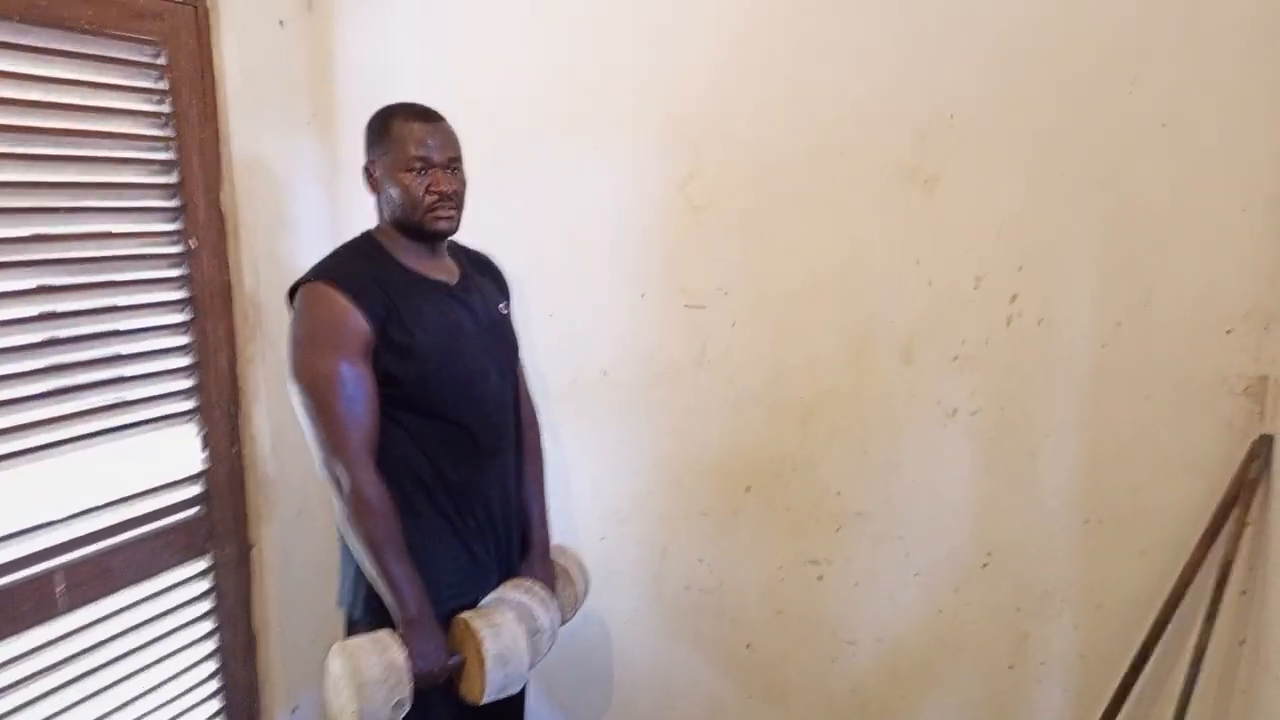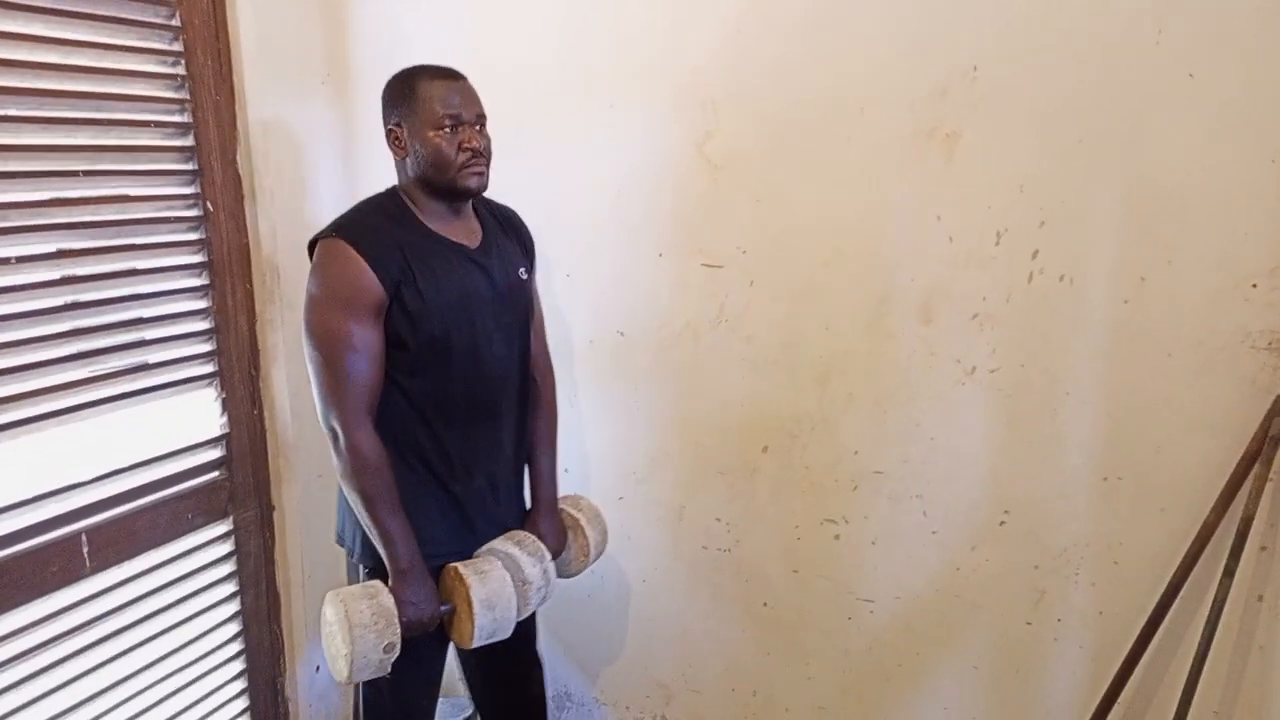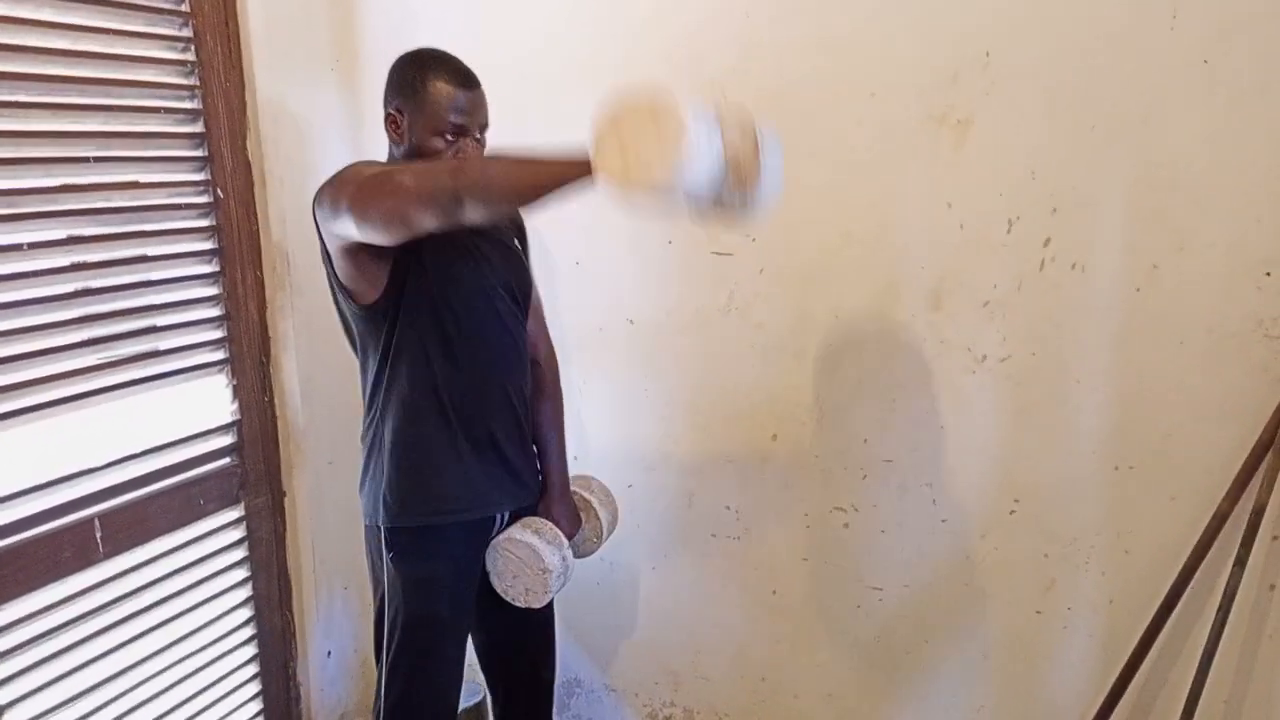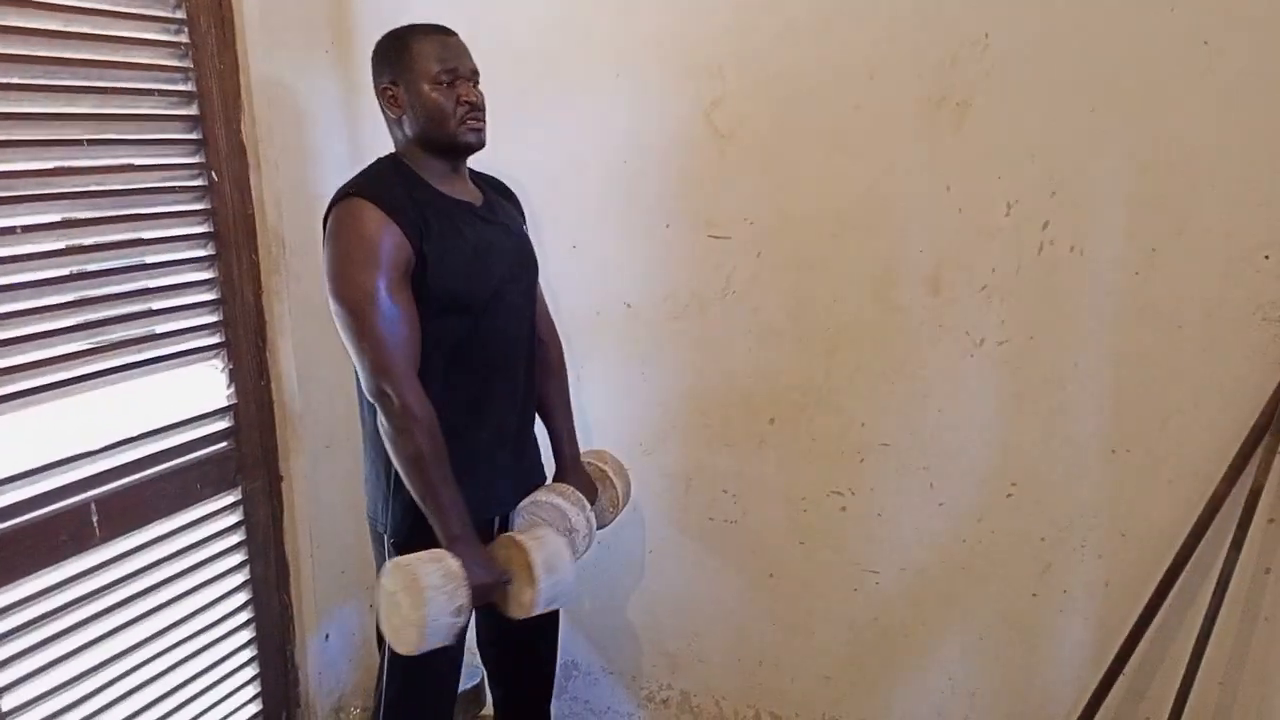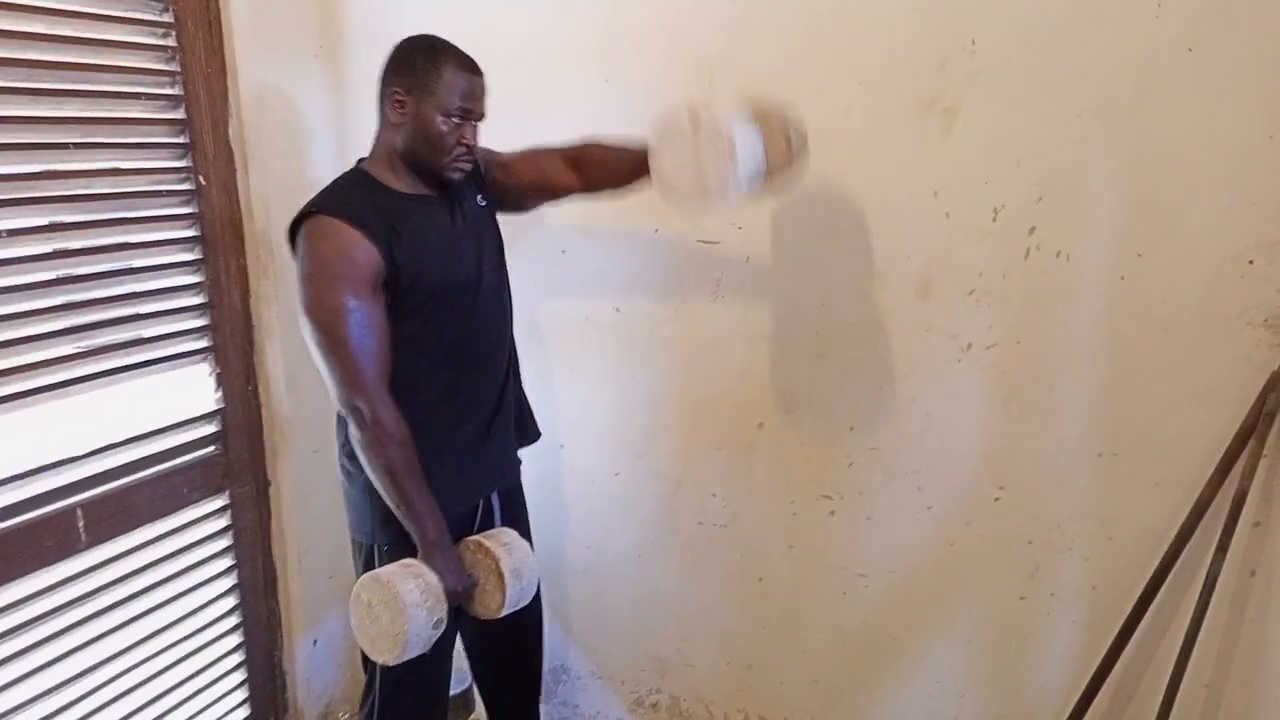
dt=1s
person 1, frame 1
left shoulder: (485, 276)
right shoulder: (337, 299)
right elbow: (352, 472)
left wrist: (538, 549)
right wrist: (412, 616)
left hip: (499, 575)
right hip: (406, 590)
person 1, frame 2
left shoulder: (510, 232)
right shoulder: (356, 255)
right elbow: (350, 428)
left wrist: (544, 505)
right wrist: (405, 567)
left hip: (499, 519)
right hip: (405, 529)
person 1, frame 3
left shoulder: (500, 216)
right shoulder: (353, 206)
left elbow: (536, 354)
right elbow: (455, 191)
left wrist: (556, 487)
right wrist: (602, 162)
left hip: (511, 493)
right hip: (422, 505)
person 1, frame 4
left shoulder: (499, 198)
right shoulder: (371, 217)
right elbow: (394, 393)
left wrist: (569, 460)
right wrist: (457, 538)
left hip: (516, 484)
right hip: (428, 503)
left knee: (529, 658)
person 1, frame 5
left shoulder: (471, 184)
right shoulder: (340, 231)
left elbow: (573, 168)
right elbow: (366, 407)
right wrist: (433, 544)
left hip: (493, 479)
right hip: (402, 501)
left knee: (514, 648)
